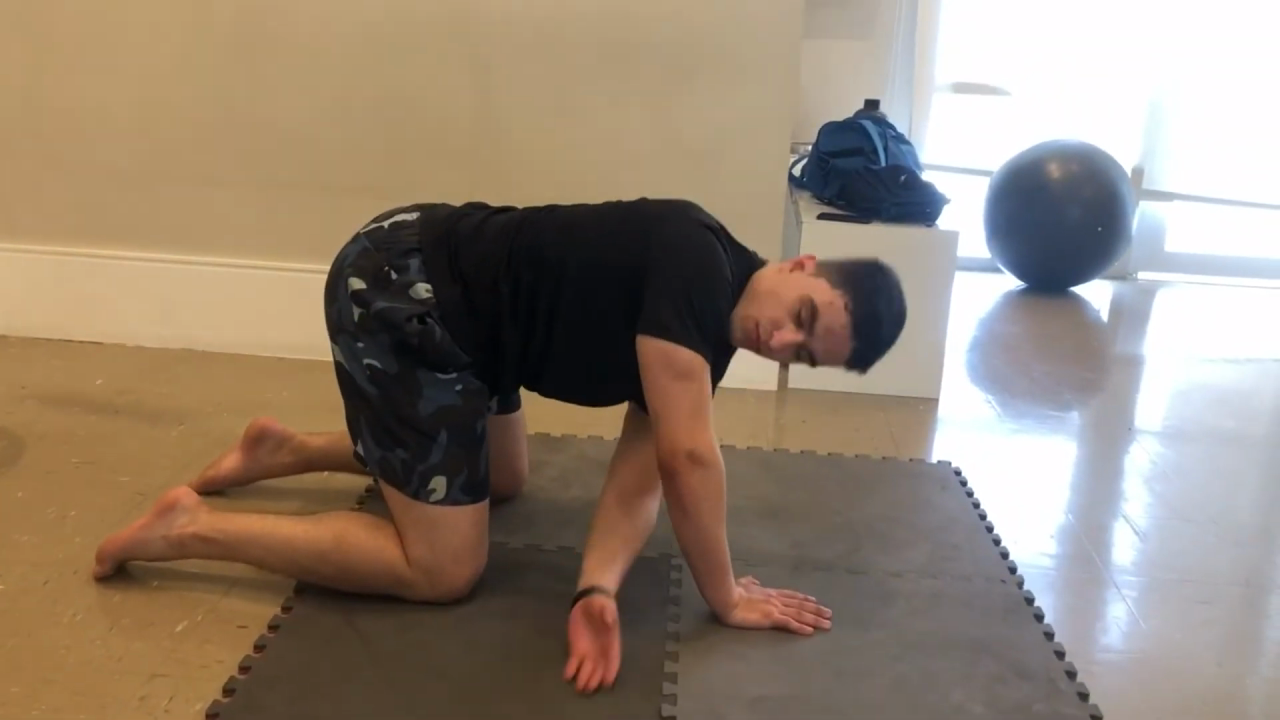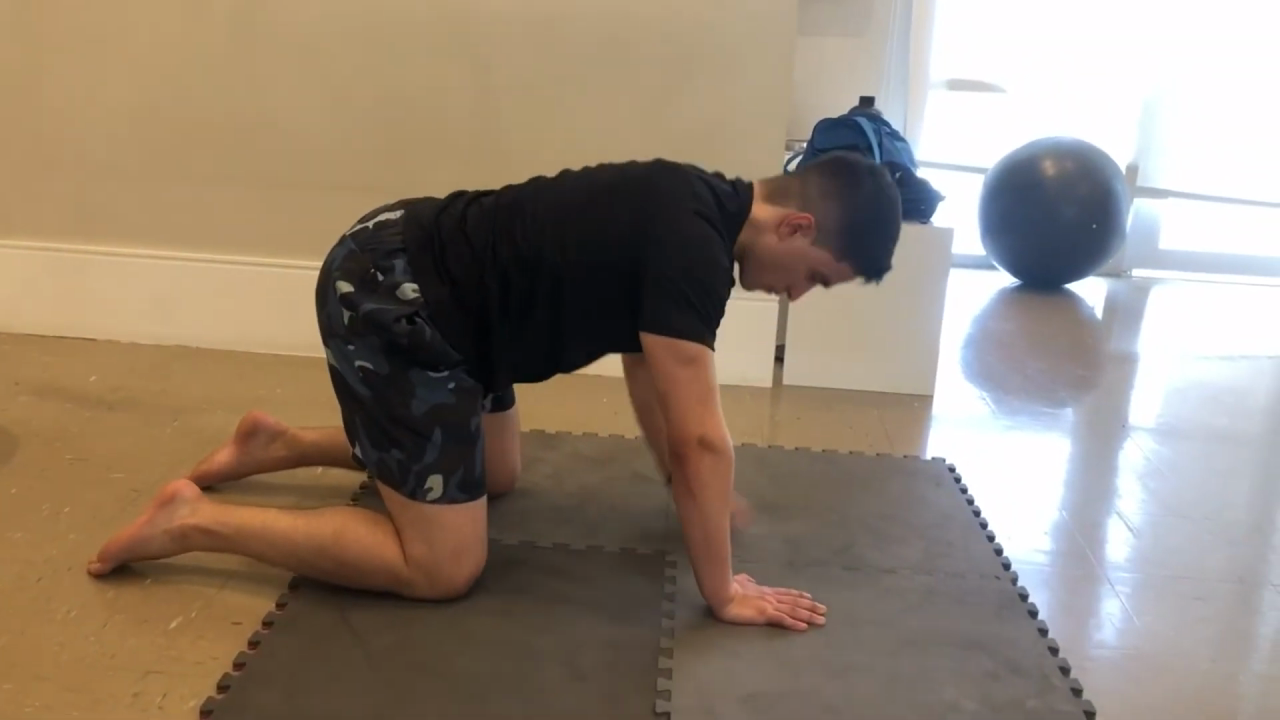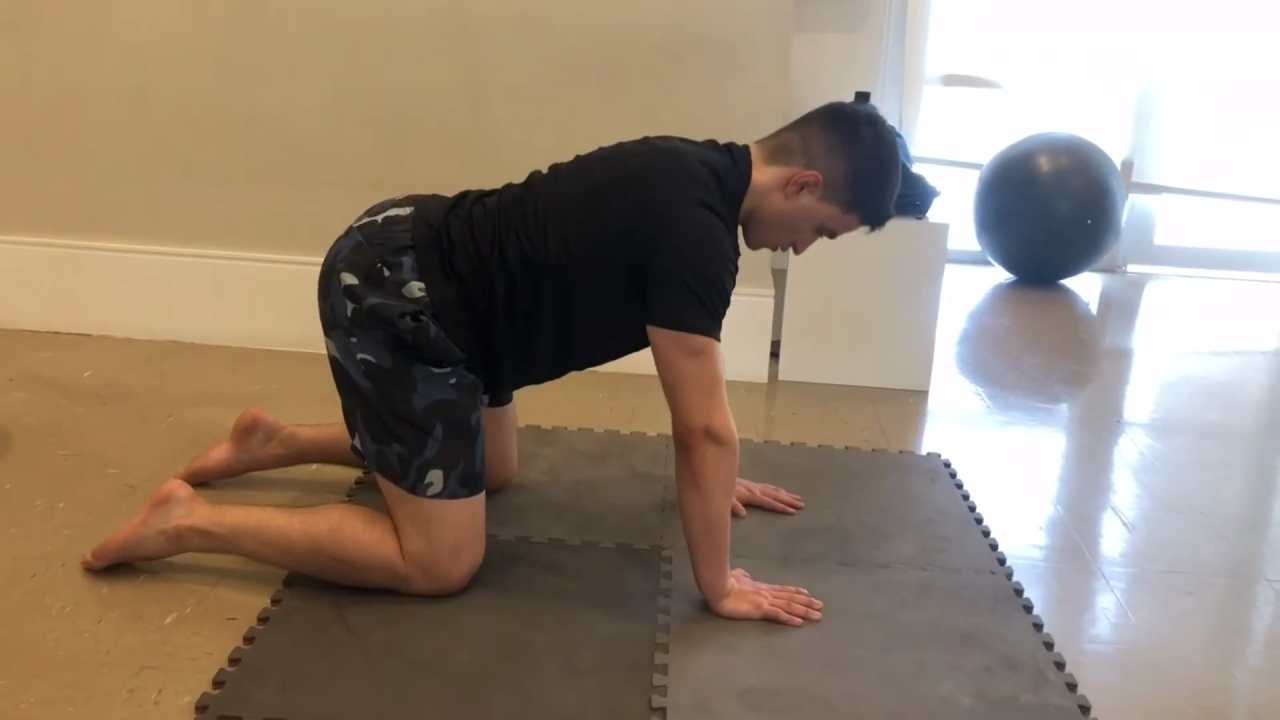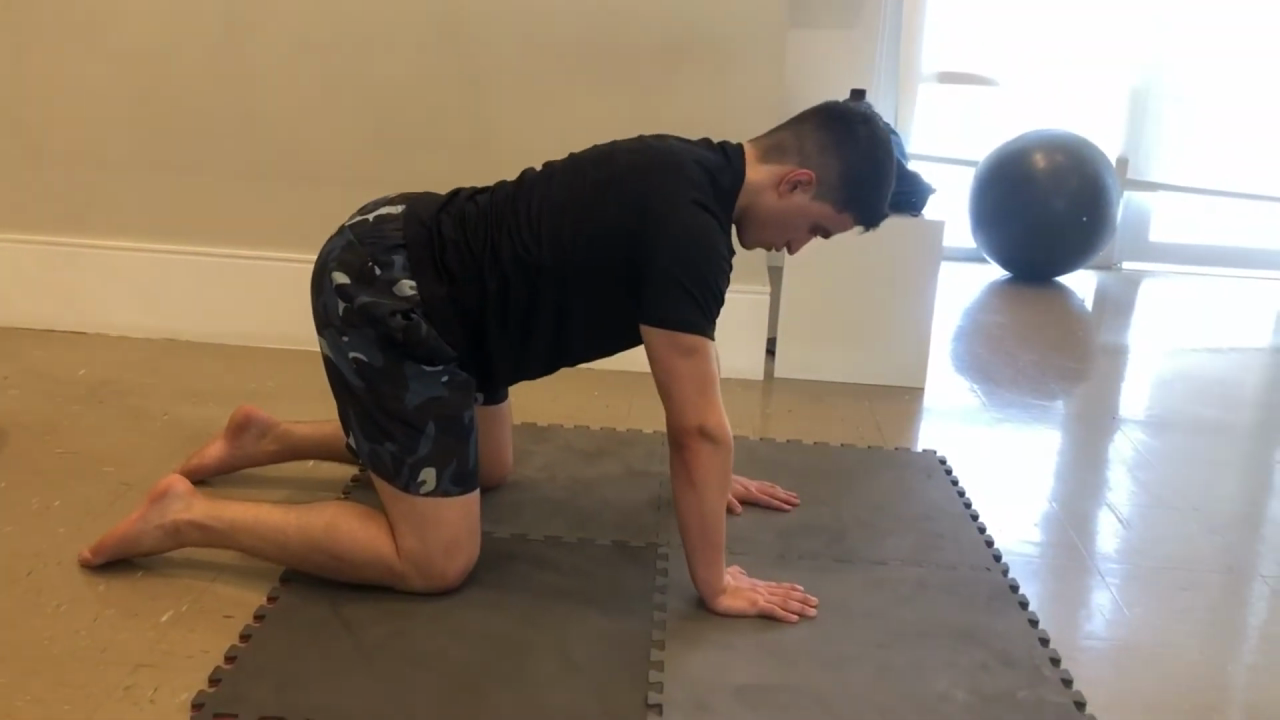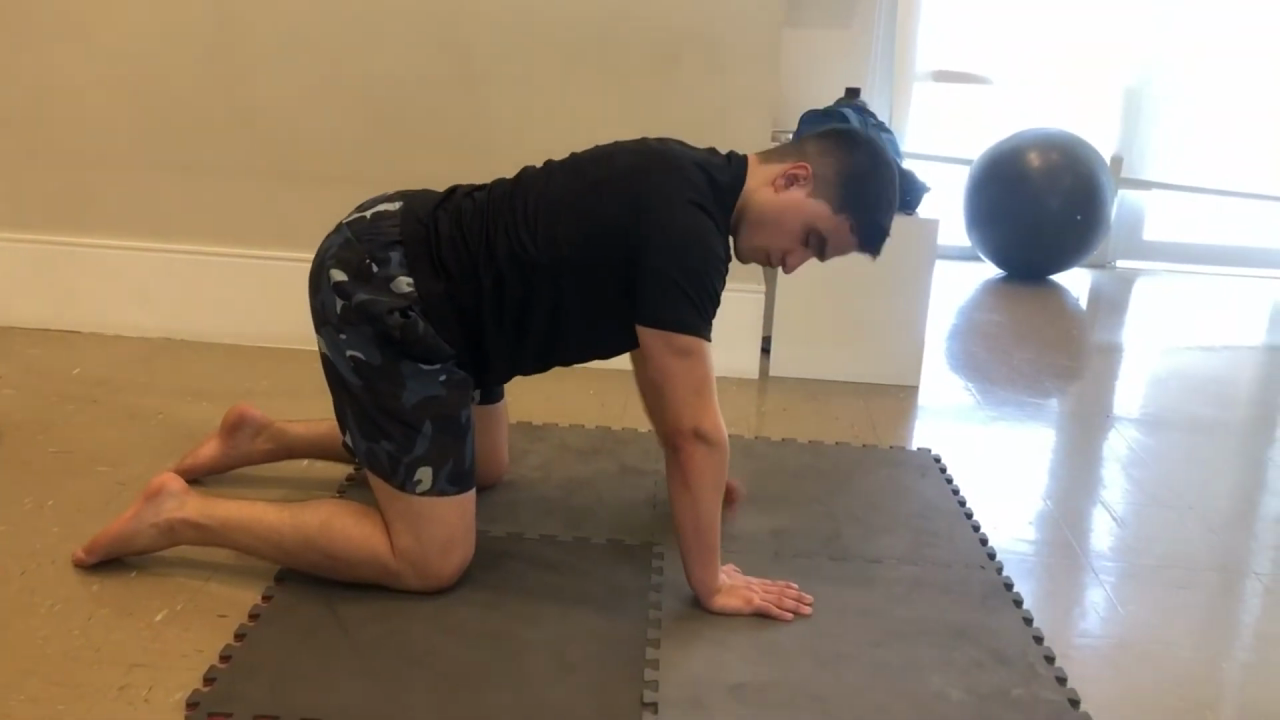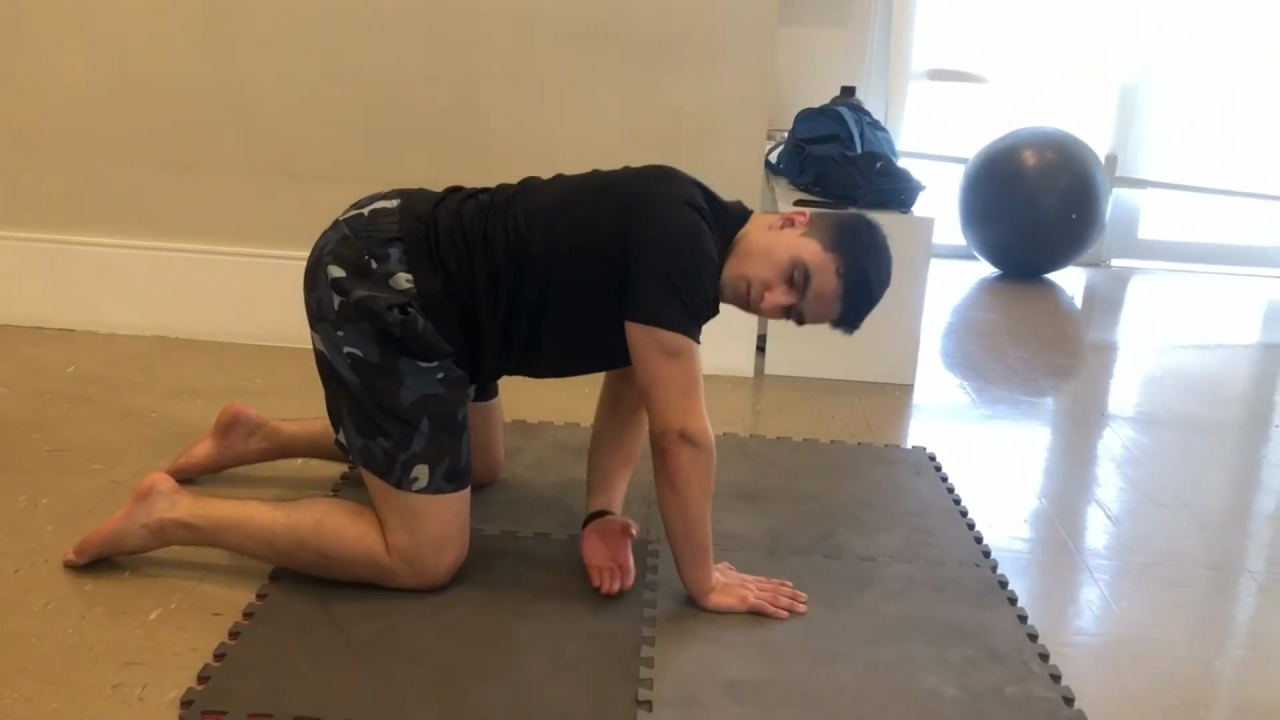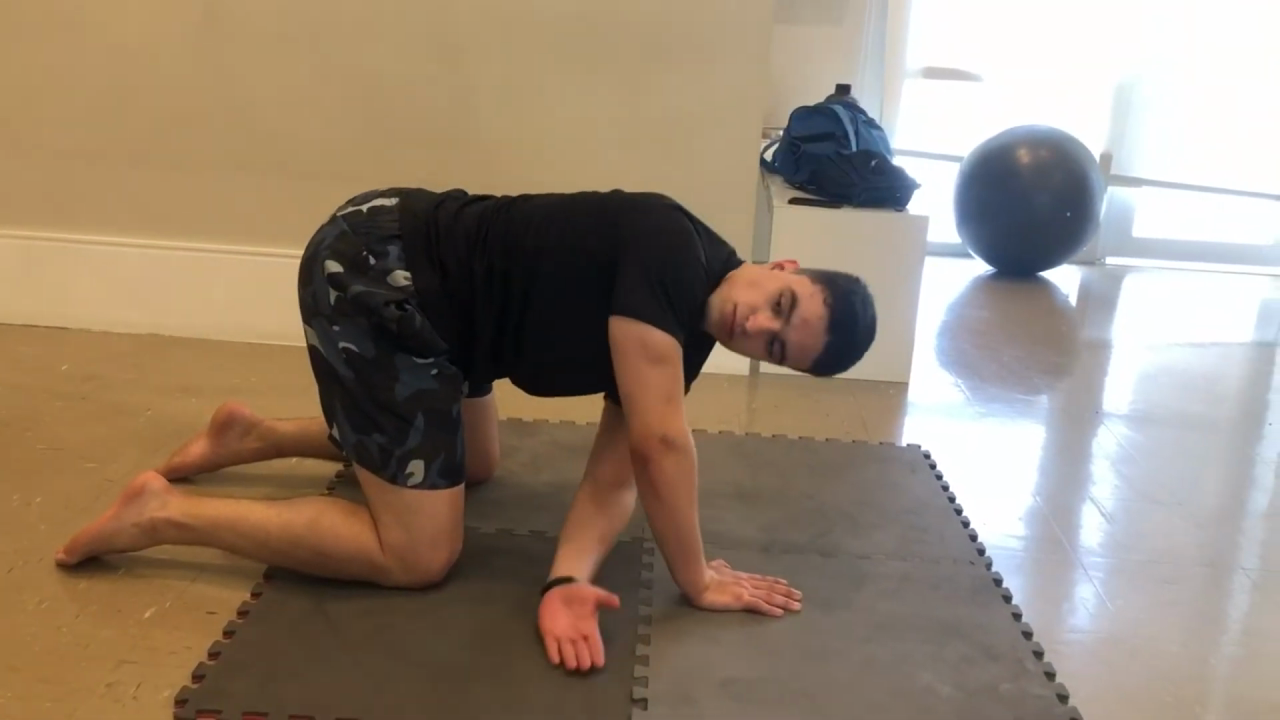
dt=0.4s
person 1, frame 1
left shoulder: (710, 326)
right shoulder: (695, 265)
left elbow: (640, 476)
right elbow: (687, 457)
left wrist: (595, 595)
right wrist: (725, 596)
left hip: (429, 291)
right hip: (396, 292)
left knee: (498, 479)
right knee: (446, 566)
left ankle: (286, 448)
right ankle: (192, 528)
person 1, frame 2
left shoulder: (696, 209)
right shoulder: (691, 242)
left elbow: (645, 358)
right elbow: (699, 437)
left wrist: (689, 487)
right wrist: (721, 590)
left hip: (410, 272)
right hip: (387, 300)
left knee: (493, 475)
right knee: (444, 566)
left ankle: (279, 442)
right ankle: (193, 522)
person 1, frame 3
left shoulder: (697, 179)
right shoulder: (696, 227)
right elbow: (703, 428)
left wrist: (715, 476)
right wrist: (719, 585)
left hip: (410, 260)
right hip: (391, 295)
left knee: (491, 471)
right knee: (441, 562)
left ankle: (275, 439)
right ankle: (190, 521)
person 1, frame 4
left shoulder: (691, 178)
right shoulder: (689, 226)
right elbow: (697, 427)
left wrist: (711, 473)
right wrist: (715, 583)
left hip: (405, 259)
right hip: (383, 295)
left knee: (485, 470)
right knee: (436, 562)
left ankle: (269, 436)
right ankle: (188, 516)
person 1, frame 5
left shoulder: (689, 190)
right shoulder: (685, 226)
left elbow: (647, 341)
right elbow: (697, 429)
left wrist: (694, 470)
right wrist: (709, 581)
left hip: (404, 267)
right hip: (381, 290)
left knee: (481, 468)
right knee: (431, 558)
left ankle: (264, 436)
right ankle: (181, 514)
person 1, frame 6
left shoulder: (693, 261)
right shoulder: (680, 236)
left elbow: (629, 399)
right elbow: (681, 434)
left wrist: (601, 515)
right wrist: (703, 581)
left hip: (408, 275)
right hip: (377, 280)
left knee: (477, 467)
right knee: (426, 556)
left ankle: (259, 433)
right ankle: (175, 514)
person 1, frame 7
left shoulder: (687, 333)
right shoulder: (671, 252)
left elbow: (617, 471)
right elbow: (658, 443)
left wrist: (567, 580)
right wrist: (696, 580)
left hip: (405, 283)
right hip: (371, 273)
left knee: (473, 466)
right knee: (418, 553)
left ankle: (253, 433)
right ankle: (163, 513)
